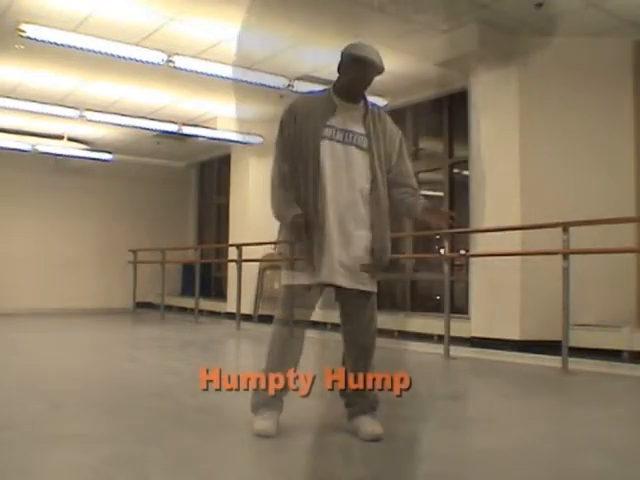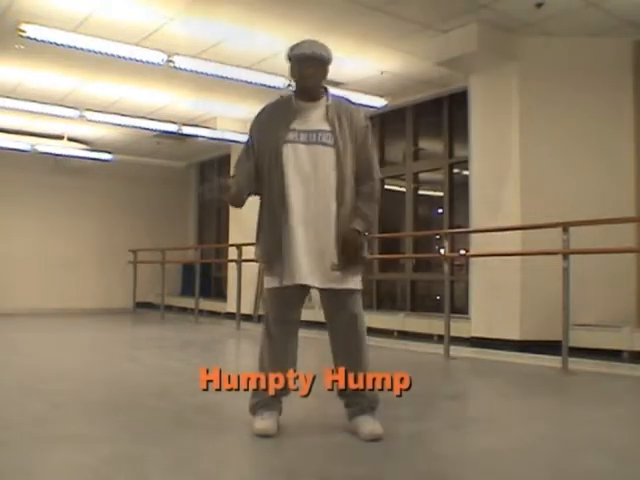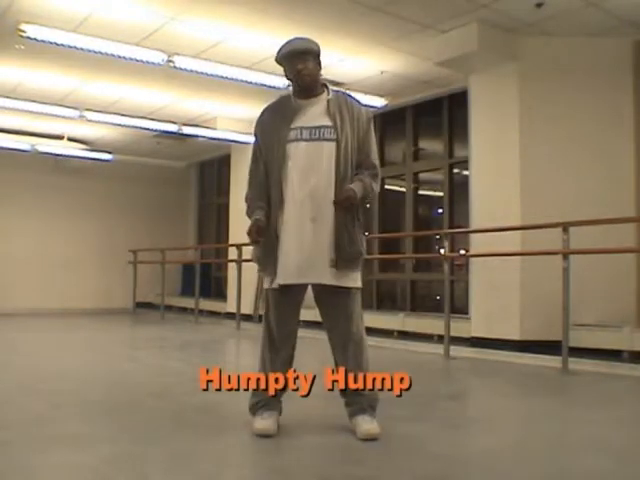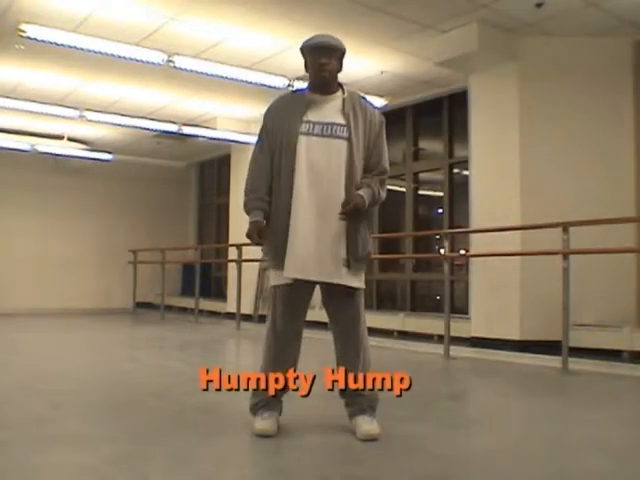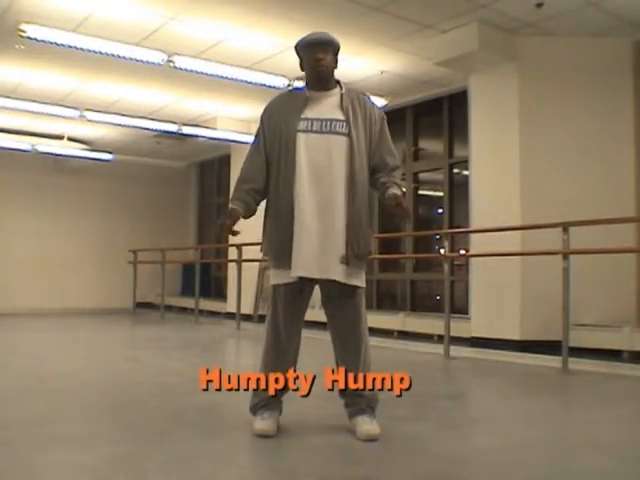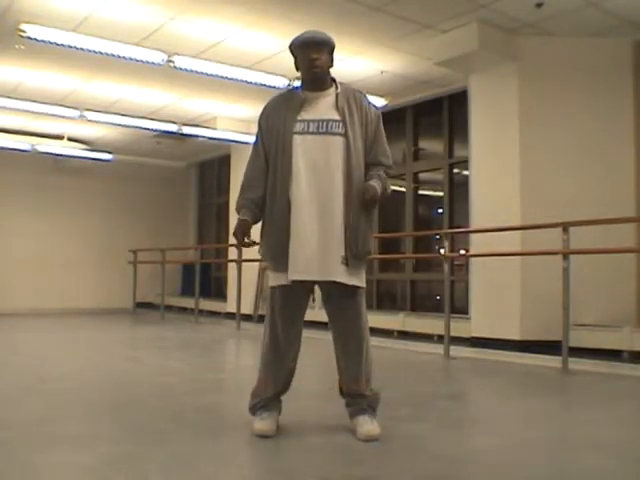
dt=0.4s
person 1, frame 1
left shoulder: (384, 127)
right shoulder: (302, 111)
left elbow: (398, 184)
right elbow: (282, 170)
left wrist: (421, 210)
right wrist: (291, 212)
left hip: (360, 244)
right hip: (310, 240)
left knee: (361, 332)
right knee: (290, 324)
left ankle: (360, 408)
right ankle: (267, 404)
person 1, frame 2
left shoulder: (352, 118)
right shoulder: (269, 118)
left elbow: (368, 180)
right elbow: (249, 169)
left wrist: (360, 224)
right wrist: (235, 189)
left hip: (338, 244)
right hip: (285, 242)
left knee: (349, 328)
right knee: (278, 327)
left ankle: (360, 406)
right ankle: (267, 403)
person 1, frame 3
left shoulder: (353, 112)
right shoulder: (271, 117)
left elbow: (370, 168)
right elbow: (259, 177)
left wrist: (358, 189)
right wrist: (257, 214)
left hip: (337, 239)
right hip: (284, 240)
left knee: (347, 328)
right knee: (278, 328)
left ankle: (360, 405)
right ankle: (266, 403)
person 1, frame 4
left shoulder: (365, 114)
right shoulder: (281, 110)
left elbow: (378, 171)
right elbow: (261, 169)
left wrist: (365, 196)
right wrist: (256, 213)
left hip: (344, 238)
right hip: (290, 236)
left knee: (350, 325)
right knee: (283, 325)
left ankle: (361, 406)
right ankle: (267, 403)
person 1, frame 5
left shoulder: (364, 110)
right shoulder: (278, 109)
left elbow: (384, 163)
right elbow: (257, 166)
left wrist: (391, 190)
right wrist: (239, 204)
left hip: (344, 236)
right hip: (291, 235)
left knee: (350, 324)
right knee: (282, 323)
left ankle: (360, 406)
right ankle: (267, 403)
person 1, frame 6
left shoulder: (360, 108)
right shoulder: (276, 110)
left elbow: (380, 162)
right elbow: (259, 169)
left wrist: (375, 187)
right wrist: (247, 213)
left hip: (344, 236)
right hip: (290, 236)
left knee: (350, 324)
right knee: (282, 324)
left ankle: (362, 406)
right ankle: (266, 404)
